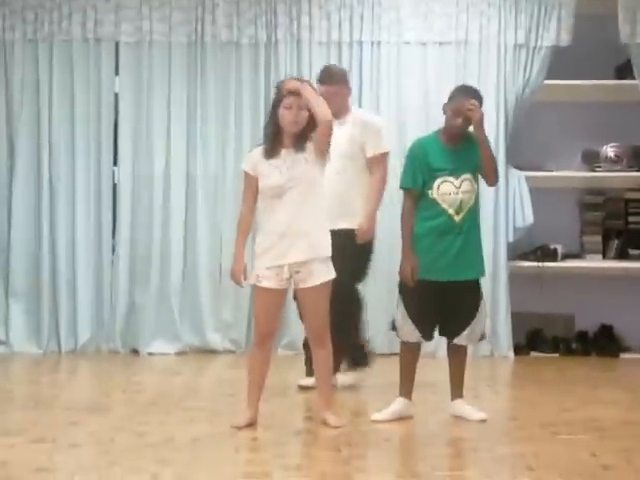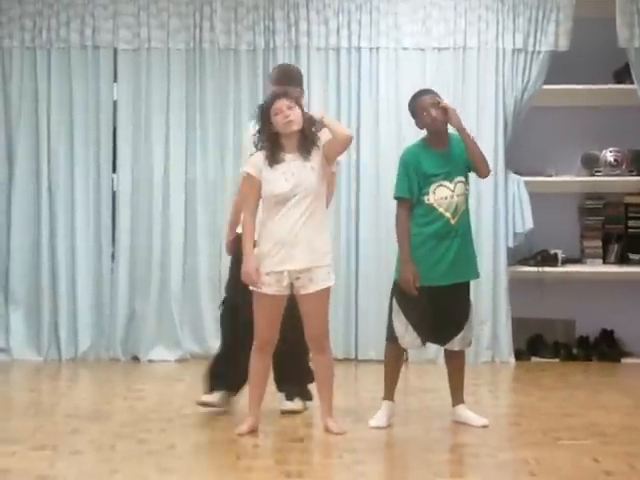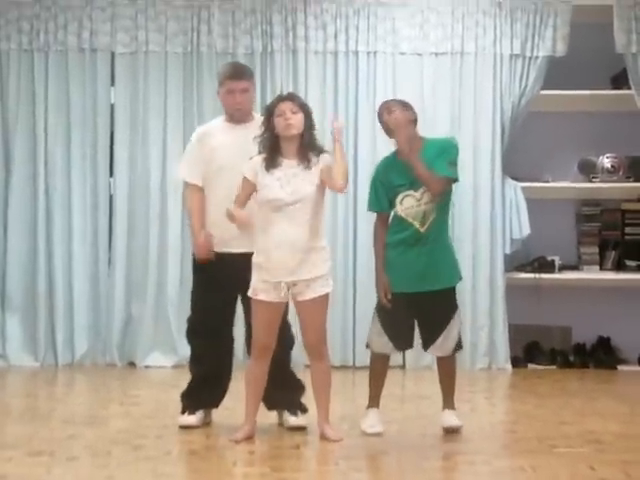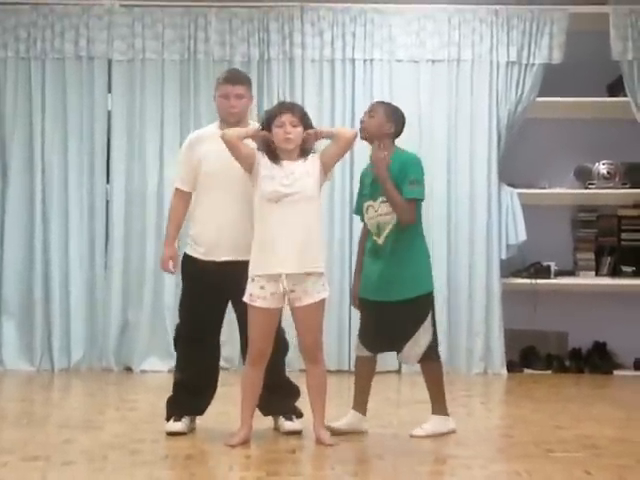
dt=0.7s
person 1, frame 1
left shoulder: (367, 124)
left elbow: (378, 172)
left wrist: (369, 216)
left hip: (351, 227)
left knee: (342, 295)
left ankle: (354, 359)
person 1, frame 2
right shoulder: (257, 128)
left elbow: (326, 181)
right wrist: (232, 228)
left knee: (292, 318)
right knee: (237, 310)
left ankle: (294, 388)
right ankle: (224, 385)
person 1, frame 3
right shoulder: (204, 136)
right elbow: (193, 189)
right wrist: (198, 233)
right hip: (215, 251)
left knee: (272, 331)
right knee: (208, 330)
left ankle: (286, 403)
right ankle: (199, 403)
person 1, frame 4
right shoulder: (197, 141)
right elbow: (182, 195)
right wrist: (169, 241)
left hip: (253, 259)
right hip: (201, 258)
right knee: (195, 337)
left ankle: (281, 408)
right ankle: (184, 409)
person 2, frame 1
left shoulder: (315, 150)
right shoulder: (258, 157)
left elbow: (326, 117)
right elbow: (247, 209)
left wrist: (303, 85)
right wrist: (238, 255)
left hip: (312, 254)
right hip: (270, 255)
left knee: (319, 335)
right knee: (263, 336)
left ankle: (327, 408)
right ankle: (251, 409)
person 2, frame 2
left shoulder: (319, 155)
right shoulder: (260, 161)
left elbow: (346, 136)
right elbow: (248, 212)
left wrist: (320, 119)
right wrist: (247, 257)
left hip: (312, 260)
right hip: (271, 260)
left knee: (319, 340)
right knee: (263, 342)
left ankle: (327, 414)
right ankle: (253, 415)
person 2, frame 3
left shoulder: (319, 163)
right shoulder: (260, 165)
left elbow: (340, 186)
right elbow: (235, 205)
left wrist: (337, 142)
right wrist: (239, 214)
left hip: (311, 267)
right hip: (268, 267)
left knee: (316, 347)
right knee: (261, 348)
left ankle: (324, 421)
right ankle: (249, 422)
person 2, frame 4
left shoulder: (316, 165)
right shoulder: (259, 164)
left elbow: (349, 134)
right elbow: (228, 135)
left wrist: (319, 133)
right wrist: (256, 133)
left hip: (308, 270)
right hip: (266, 270)
left knee: (312, 351)
right knee: (257, 354)
left ankle: (319, 425)
right ankle: (245, 426)
person 3, frame 1
left shoulder: (475, 145)
right shoulder: (422, 148)
left elbow: (492, 179)
right elbow: (409, 203)
left wrist: (480, 131)
right wrist: (407, 253)
left hip: (465, 259)
right hip: (425, 259)
left knee: (461, 332)
right knee: (410, 331)
left ankle: (457, 400)
right ankle: (404, 400)
person 3, frame 2
left shoulder: (461, 146)
right shoulder: (412, 156)
left elbow: (484, 171)
right elbow: (403, 212)
left wrist: (460, 126)
right wrist: (406, 262)
left hip: (456, 262)
right hip: (420, 263)
left knee: (456, 336)
right knee: (398, 335)
left ankle: (458, 405)
right ankle: (387, 403)
person 3, frame 3
left shoulder: (444, 147)
right shoulder: (385, 167)
left elbow: (437, 189)
right elbow: (381, 222)
left wrist: (408, 150)
right wrist: (380, 271)
left hip: (437, 268)
right hip: (397, 270)
left knee: (445, 343)
right knee: (382, 342)
left ankle: (449, 409)
right ankle: (372, 409)
person 3, frame 4
left shoulder: (408, 162)
right shoulder: (367, 173)
left elbow: (409, 217)
right elbow: (367, 229)
left wrist: (383, 174)
right wrist: (357, 276)
left hip: (409, 277)
right hip: (375, 278)
left knee: (424, 348)
right knee: (365, 345)
left ankle: (442, 415)
right ankle: (358, 414)
